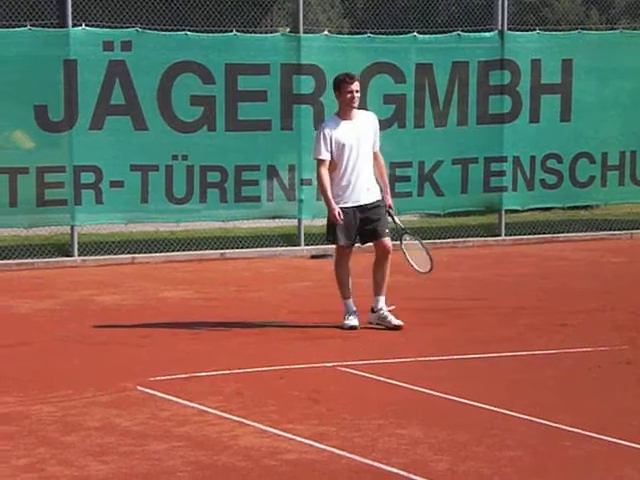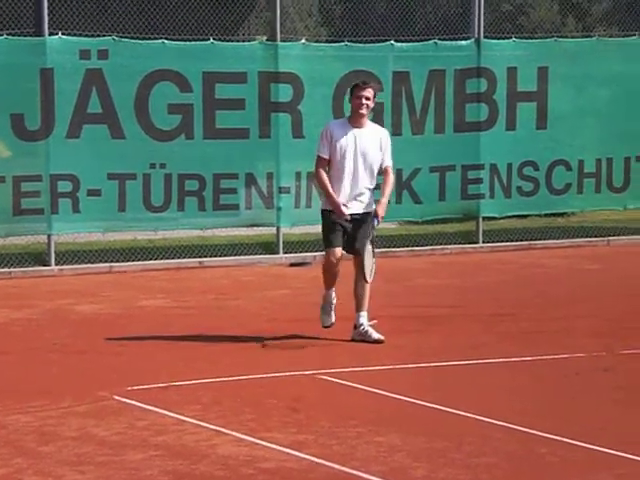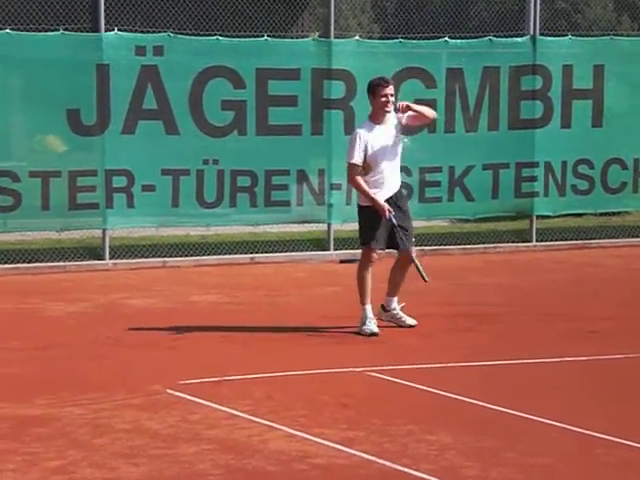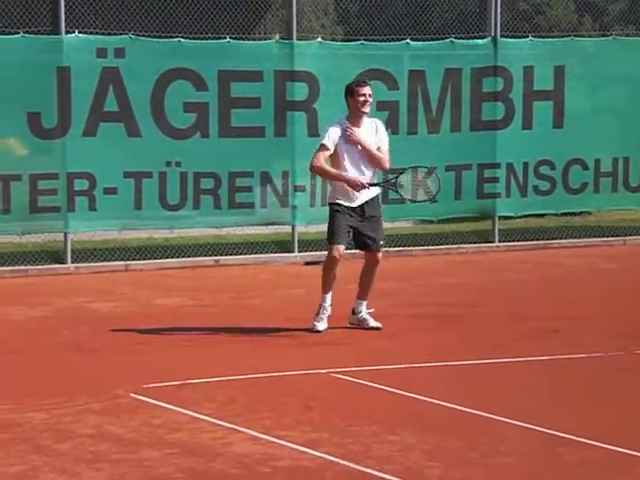
dt=1s
person 1, frame 1
left shoulder: (370, 119)
right shoulder: (327, 129)
right elbow: (322, 169)
left wrist: (387, 192)
right wrist: (330, 204)
left hip: (371, 199)
right hip: (344, 203)
left knee: (384, 248)
right knee: (343, 254)
left ankle: (378, 309)
right ankle: (350, 310)
person 1, frame 2
left shoulder: (381, 135)
right shoulder: (332, 129)
left elbow: (387, 173)
right elbow: (320, 168)
left wrist: (383, 202)
right wrist: (333, 199)
left hip: (364, 211)
right hip: (335, 209)
left knee: (363, 265)
right knee: (333, 257)
left ankle: (361, 324)
right ankle: (329, 296)
person 1, frame 3
left shoulder: (398, 117)
right shoulder: (361, 134)
left elbow: (431, 117)
right elbow: (353, 175)
left wrist: (412, 107)
right wrist: (376, 202)
left hip: (396, 196)
right hip: (372, 202)
left knee: (407, 255)
right knee: (369, 257)
left ankle: (389, 307)
right ankle: (367, 316)
person 1, frame 4
left shoulder: (376, 126)
right shoulder: (335, 130)
left elbow: (384, 164)
right elbow: (315, 165)
left wrist: (361, 143)
right wrist: (346, 178)
left hip: (369, 201)
right hip: (342, 203)
left knee: (374, 258)
right knee: (335, 254)
left ankle: (359, 311)
right ankle: (325, 306)
